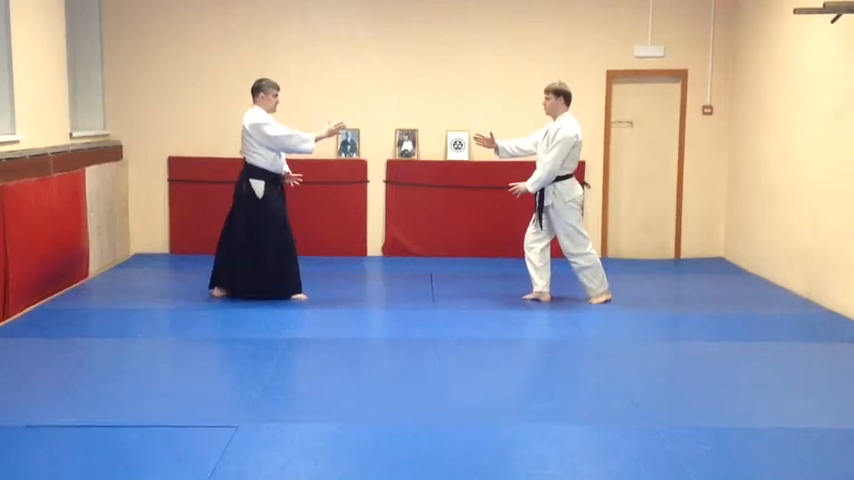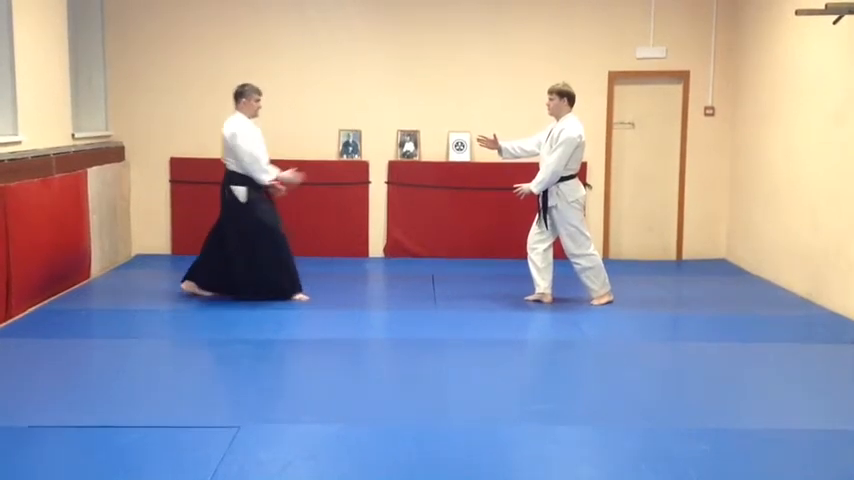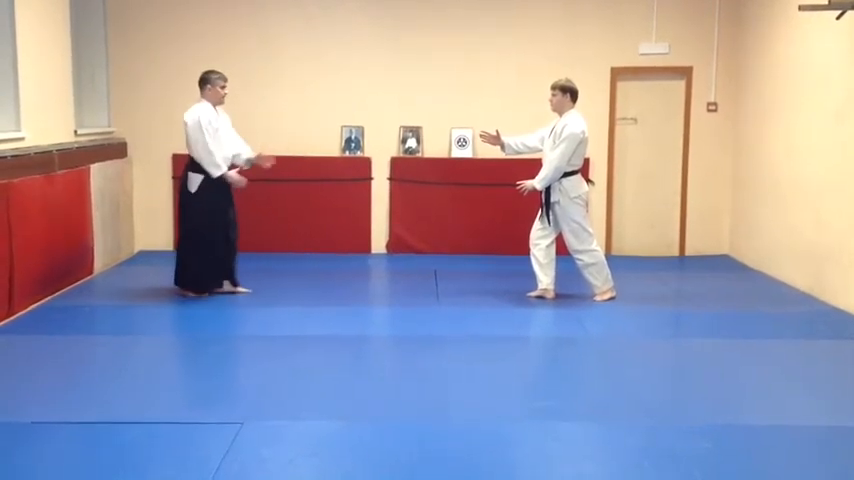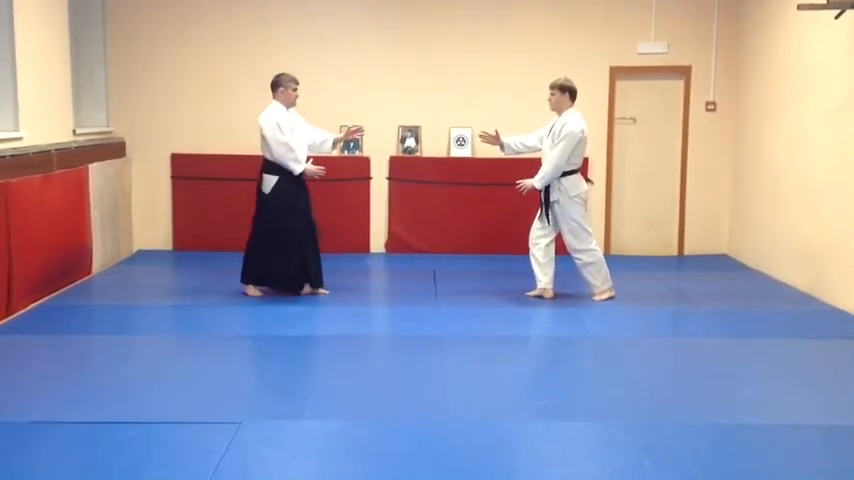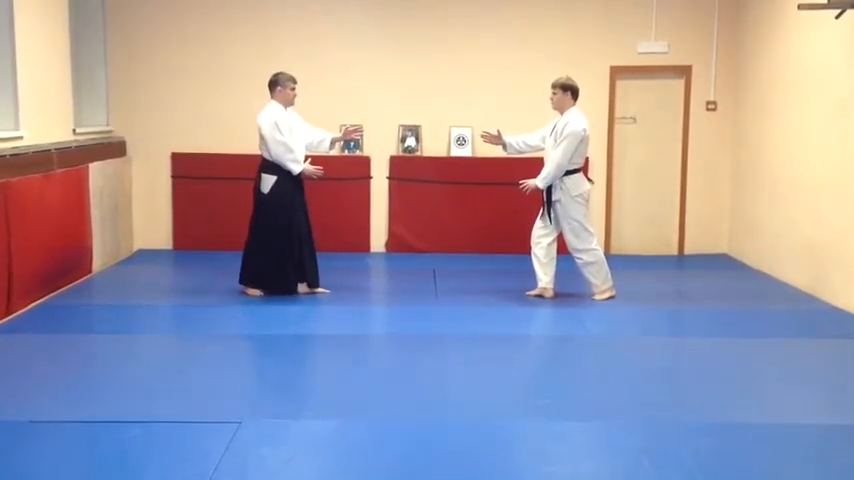
dt=1s
person 1, frame 1
left shoulder: (567, 129)
right shoulder: (553, 127)
left elbow: (551, 166)
right elbow: (528, 144)
left wrist: (529, 186)
right wrist: (497, 146)
left hip: (562, 194)
right hip: (550, 194)
left knee: (576, 245)
right knee: (535, 241)
left ankle: (601, 291)
right ankle: (541, 290)
person 1, frame 2
left shoulder: (571, 130)
right shoulder: (556, 128)
left elbow: (555, 166)
right elbow: (531, 145)
left wrist: (533, 187)
right wrist: (500, 147)
left hip: (565, 195)
right hip: (553, 195)
left knee: (579, 246)
right knee: (538, 241)
left ankle: (603, 292)
right ankle: (544, 291)
person 1, frame 3
left shoulder: (573, 126)
right shoulder: (559, 124)
left elbow: (558, 162)
right elbow: (534, 141)
left wrist: (536, 183)
right wrist: (503, 143)
left hip: (568, 191)
right hip: (556, 191)
left knee: (582, 242)
right knee: (540, 237)
left ankle: (605, 288)
right ankle: (546, 287)
person 1, frame 4
left shoulder: (572, 125)
right shoulder: (558, 123)
left elbow: (557, 161)
right elbow: (533, 141)
left wrist: (536, 182)
right wrist: (503, 143)
left hip: (567, 190)
right hip: (555, 190)
left knee: (580, 241)
right knee: (540, 236)
left ankle: (604, 287)
right ankle: (545, 287)
person 1, frame 5
left shoulder: (575, 124)
right shoulder: (561, 122)
left elbow: (560, 160)
right elbow: (535, 140)
left wrist: (539, 182)
right wrist: (505, 142)
left hip: (570, 189)
right hip: (558, 189)
left knee: (581, 241)
right knee: (542, 236)
left ankle: (604, 287)
right ankle: (545, 286)
person 2, frame 1
left shoulder: (260, 119)
right shoulder: (257, 121)
left elbow: (274, 148)
right elbow: (287, 139)
left wrist: (283, 173)
right wrist: (323, 134)
left hip: (261, 184)
right hip: (258, 186)
left knee: (241, 235)
right knee: (276, 237)
left ankle: (224, 284)
right ankle: (285, 288)
person 2, frame 2
left shoulder: (245, 125)
right shoulder: (239, 127)
left elbow: (254, 160)
right elbow: (253, 160)
left wrist: (271, 181)
right wrist: (281, 176)
left hip: (244, 189)
right hip: (242, 191)
left knee: (227, 237)
right knee: (270, 238)
left ankle: (198, 282)
right ankle: (288, 290)
person 2, frame 3
left shoulder: (219, 115)
right shoulder: (197, 115)
left elbow: (231, 143)
right elbow: (204, 151)
left wrist: (251, 158)
right wrist: (227, 174)
left hip: (217, 180)
right hip: (201, 181)
left knee: (225, 230)
right knee: (197, 233)
left ankle: (222, 280)
right ankle: (190, 284)
person 2, frame 4
left shoulder: (292, 116)
right shoulder: (271, 117)
left elbow: (310, 136)
right elbow: (281, 149)
left wrist: (340, 138)
right wrist: (303, 168)
left hip: (292, 180)
right hip: (276, 181)
left knee: (302, 230)
right knee: (267, 232)
left ankle: (305, 282)
right ankle: (252, 281)
person 2, frame 5
left shoulder: (290, 115)
right shoulder: (269, 116)
left elbow: (308, 135)
right elbow: (279, 149)
left wrist: (338, 137)
right wrist: (301, 168)
left hip: (289, 180)
right hip: (274, 180)
left knee: (298, 230)
right knee: (266, 232)
left ankle: (303, 281)
right ankle: (252, 282)
